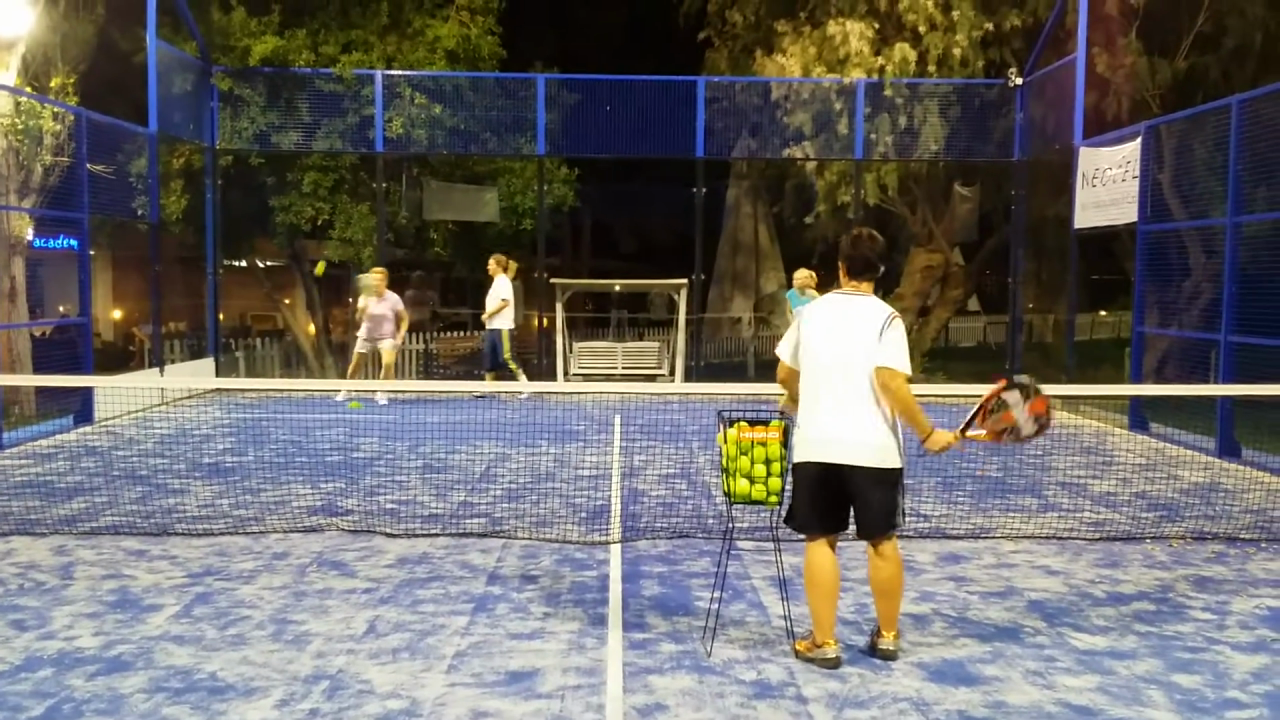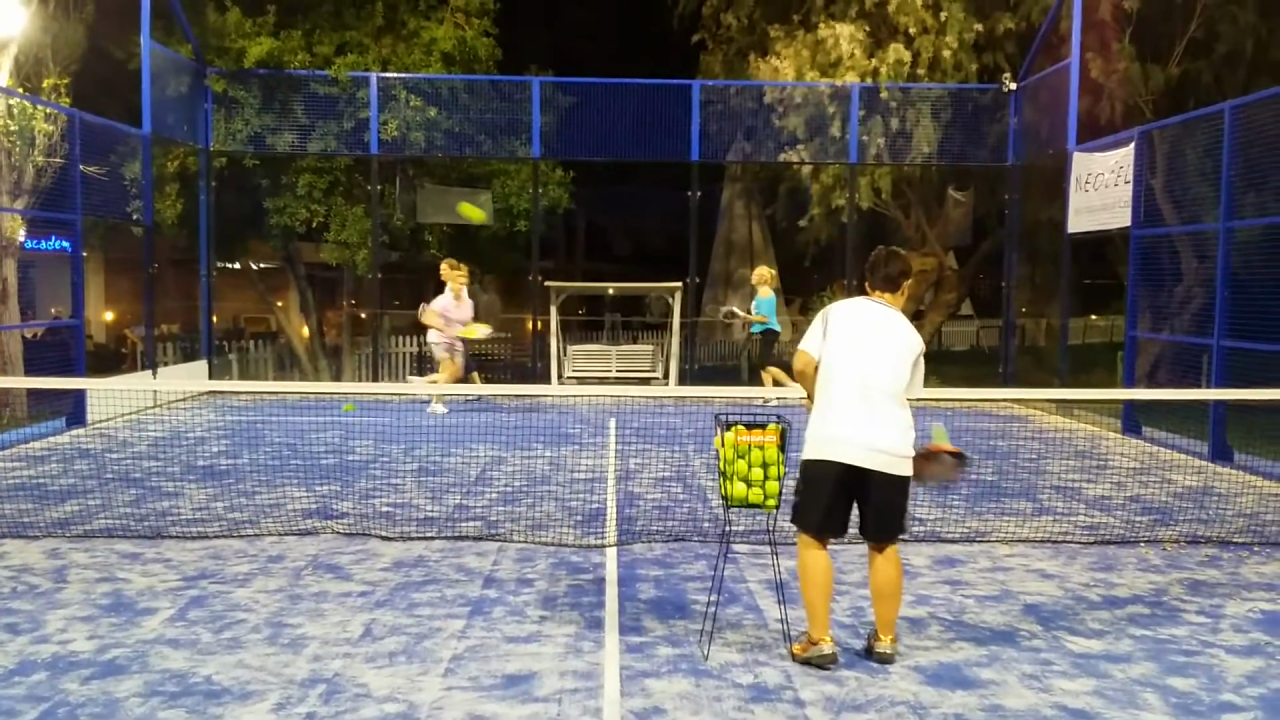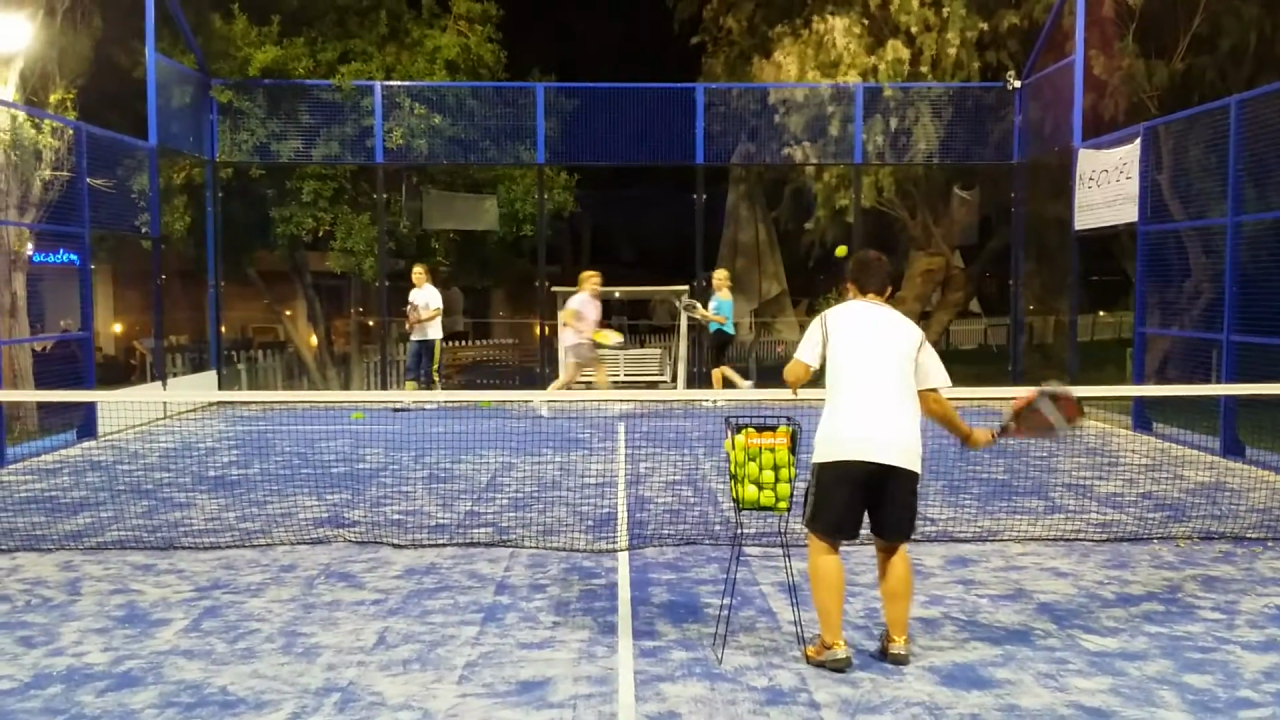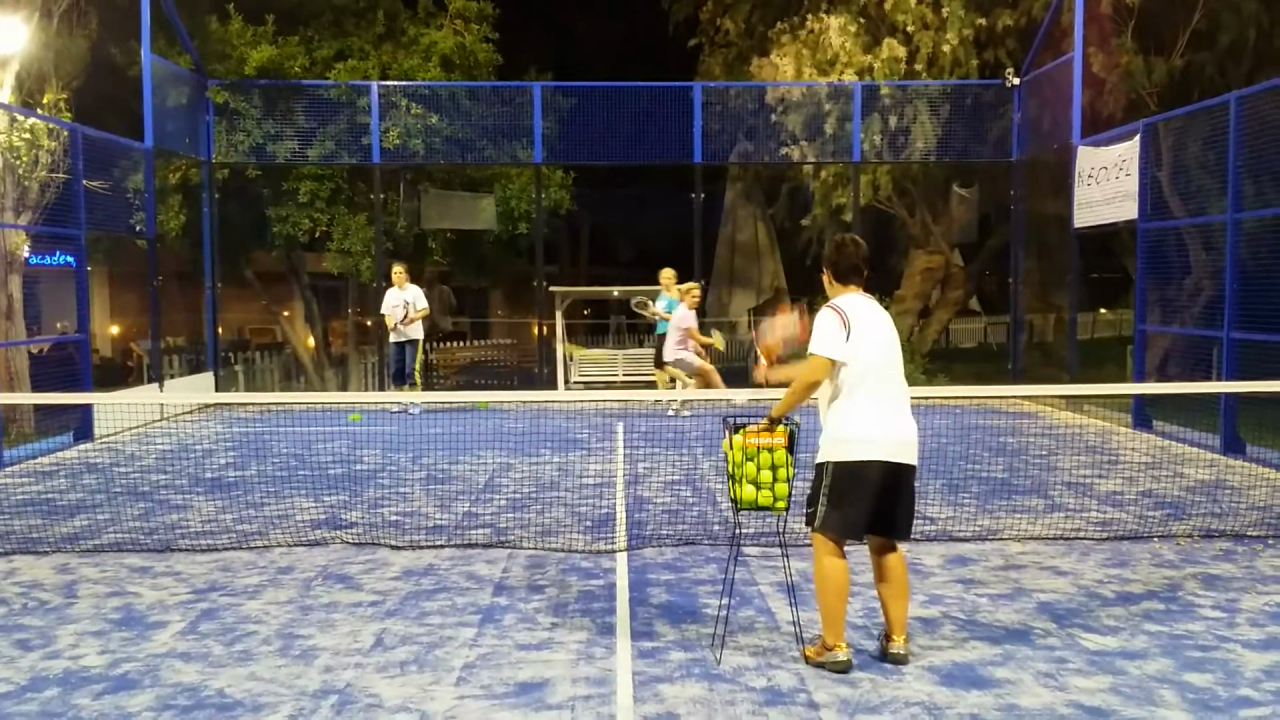
dt=0.5s
person 1, frame 1
left shoulder: (811, 311)
right shoulder: (885, 317)
left elbow: (785, 375)
right elbow: (889, 382)
left wrist: (796, 400)
right wrist: (928, 433)
left hip: (816, 445)
right hip: (873, 449)
left knee: (820, 541)
right knee: (882, 541)
left ankle: (823, 642)
right ankle: (887, 636)
person 1, frame 2
left shoulder: (836, 312)
right shoulder: (911, 335)
left elbow: (802, 366)
left wrist: (817, 393)
left hip: (830, 445)
right hip: (889, 453)
left knee: (813, 539)
right knee: (883, 546)
left ankle: (819, 641)
right ankle: (884, 640)
person 1, frame 3
left shoulder: (833, 317)
right shoulder: (911, 330)
left elbow: (795, 374)
right elbow: (932, 400)
left wrist: (792, 381)
right wrist: (968, 433)
left hip: (843, 446)
right hip: (900, 451)
left knee: (823, 542)
right knee: (892, 545)
left ankle: (832, 645)
right ankle: (897, 641)
person 1, frame 4
left shoulder: (836, 311)
right shoulder: (877, 313)
left elbow: (816, 374)
left wrist: (775, 413)
right wrist: (776, 371)
left hip: (854, 445)
right hip: (899, 446)
left knee: (828, 541)
right knee: (886, 544)
left ankle: (833, 647)
right ankle: (897, 640)
